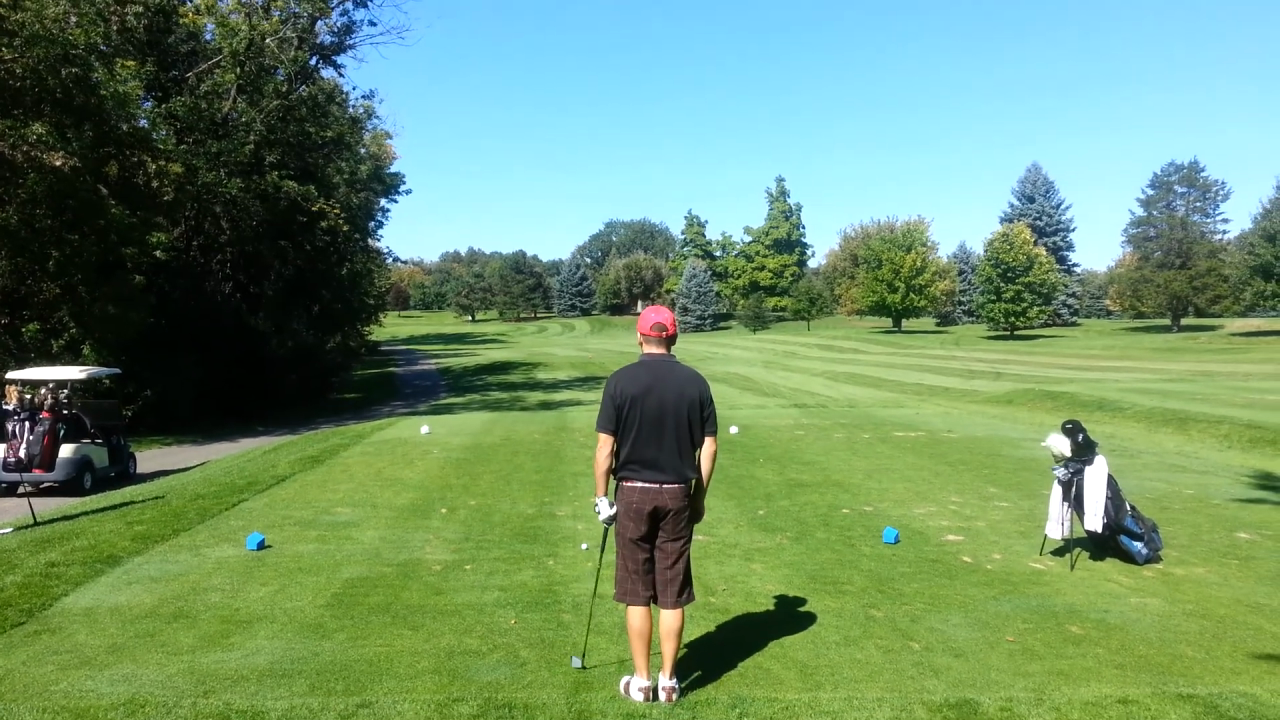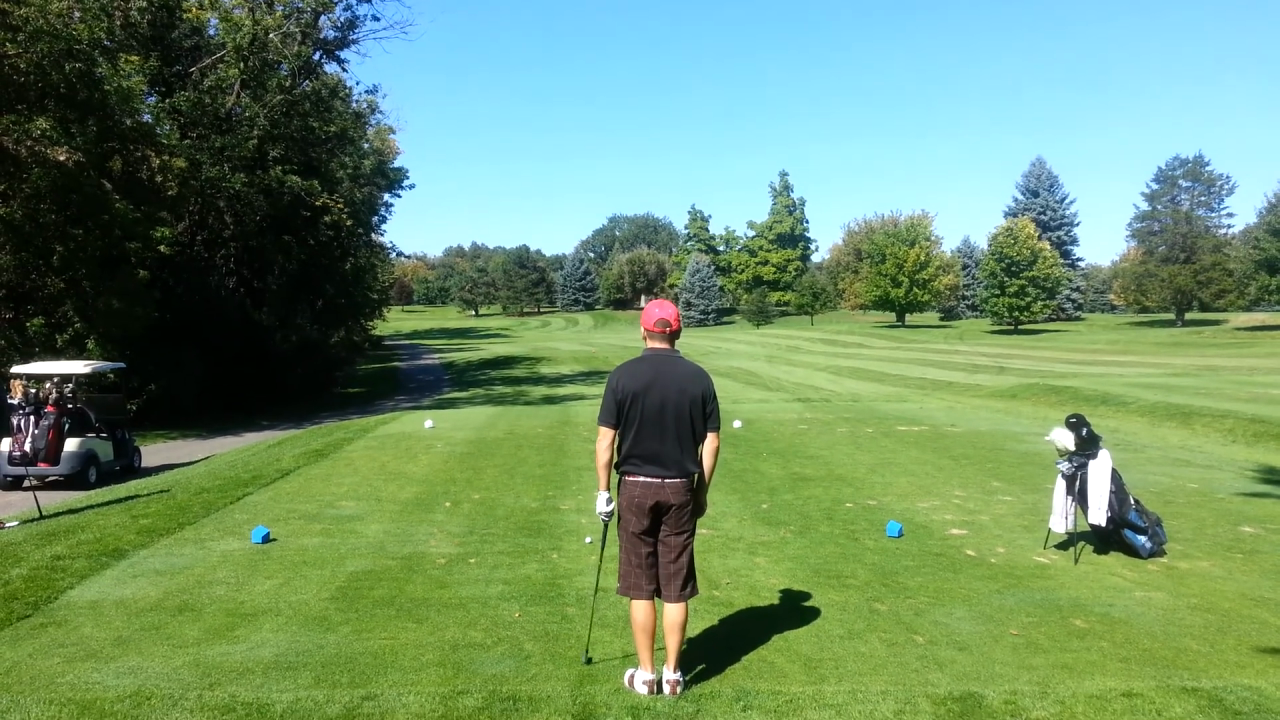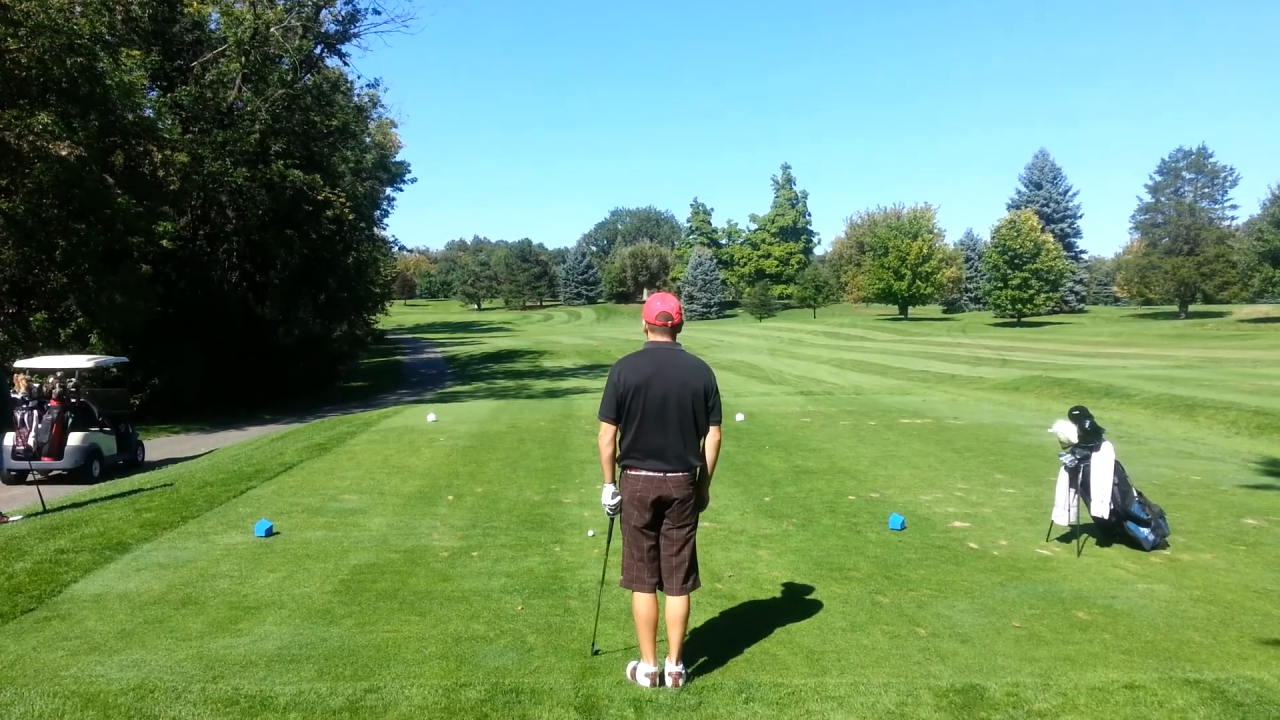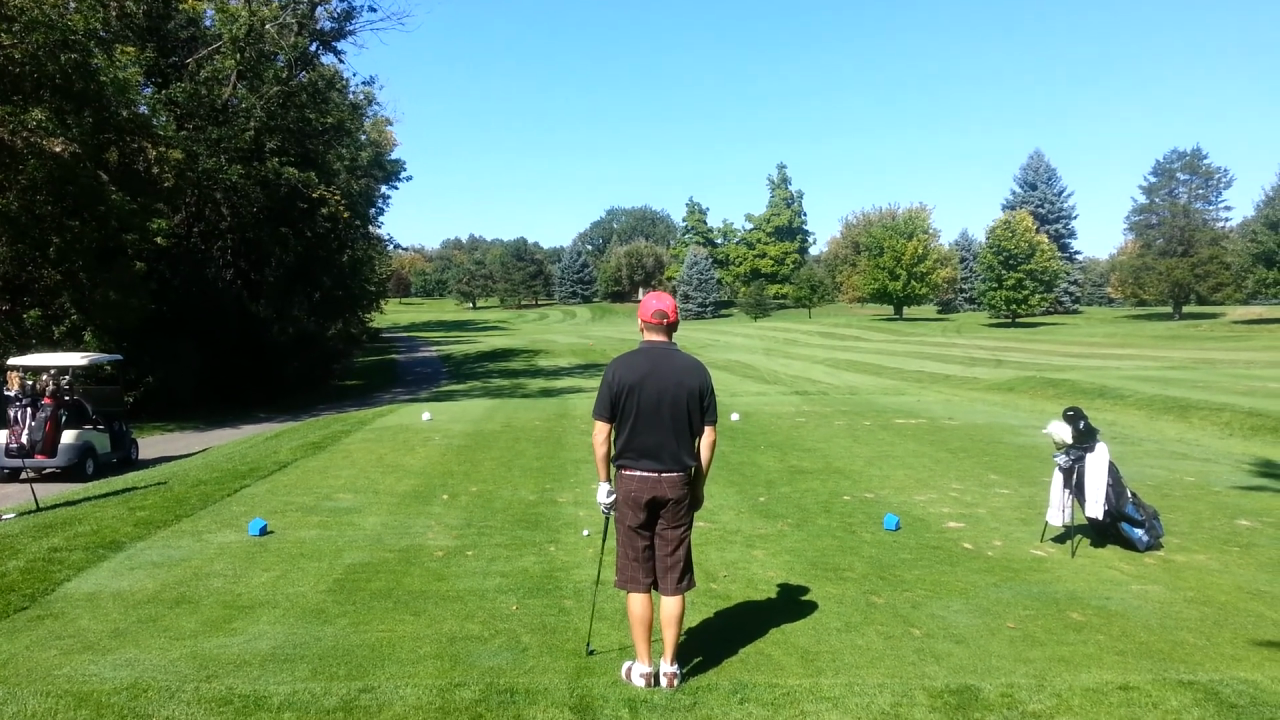
dt=0.3s
person 1, frame 1
left shoulder: (621, 381)
right shoulder: (695, 382)
left elbow: (605, 447)
right elbow: (709, 446)
left wrist: (602, 496)
right wrist: (699, 497)
left hip: (633, 494)
right hip: (677, 495)
left knee: (637, 592)
right knee: (672, 592)
left ankle: (641, 681)
right ankle: (668, 680)
person 1, frame 2
left shoulder: (623, 375)
right shoulder: (699, 377)
left elbow: (606, 440)
right elbow: (711, 442)
left wrist: (603, 492)
right wrist: (702, 492)
left hip: (636, 488)
right hip: (680, 489)
left knee: (641, 586)
right knee: (676, 587)
left ankle: (645, 674)
right ankle: (672, 674)
person 1, frame 3
left shoulder: (625, 369)
right shoulder: (700, 371)
left elbow: (607, 435)
right elbow: (713, 436)
left wrist: (610, 485)
right wrist: (704, 485)
left hip: (638, 482)
right hip: (682, 483)
left knee: (643, 579)
right knee: (678, 580)
left ankle: (647, 666)
right ankle: (675, 666)
person 1, frame 4
left shoulder: (620, 368)
right shoulder: (696, 370)
left elbow: (601, 434)
right elbow: (708, 436)
left wrist: (604, 483)
right wrist: (699, 485)
left hip: (633, 482)
right hip: (677, 484)
left knee: (637, 579)
right knee: (673, 580)
left ankle: (642, 667)
right ankle: (669, 666)
